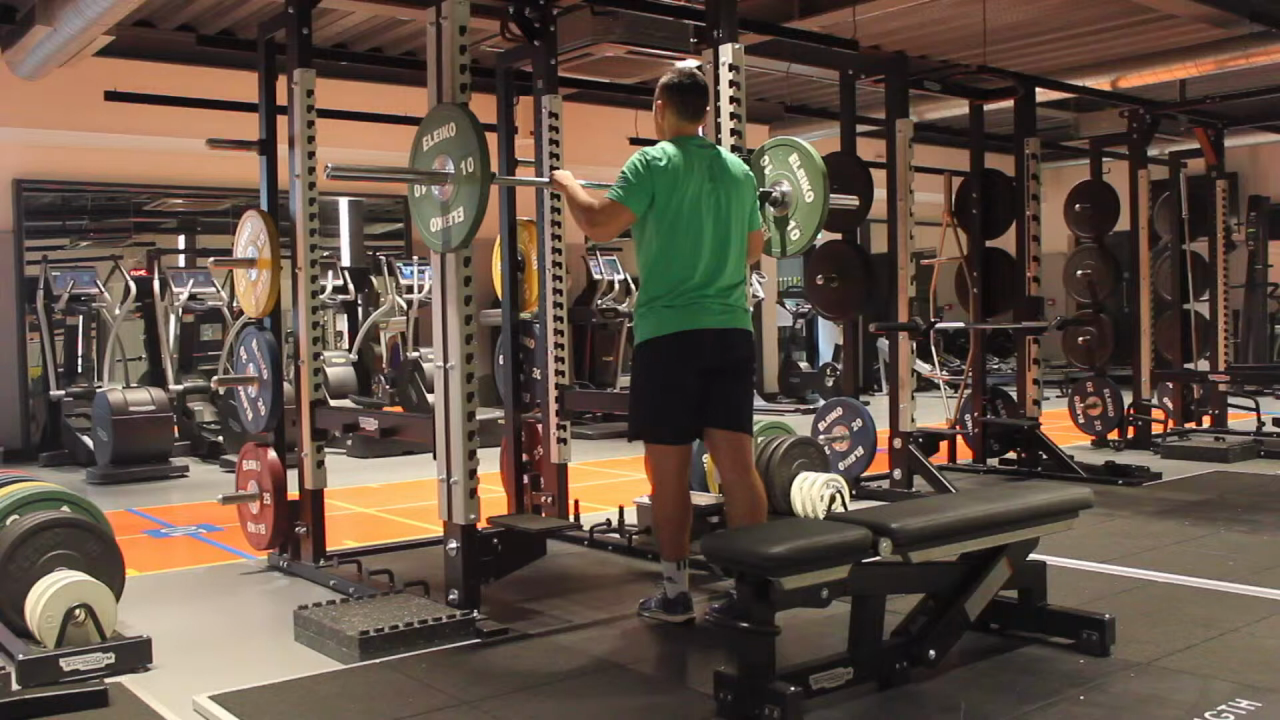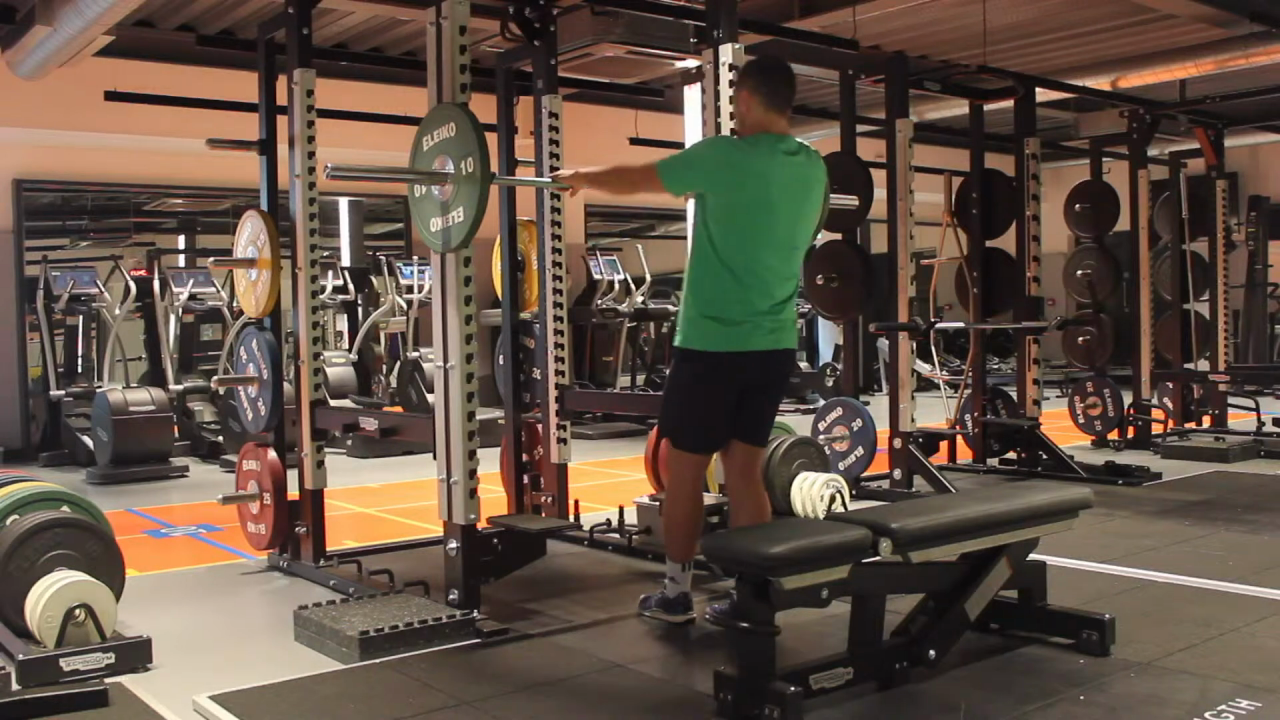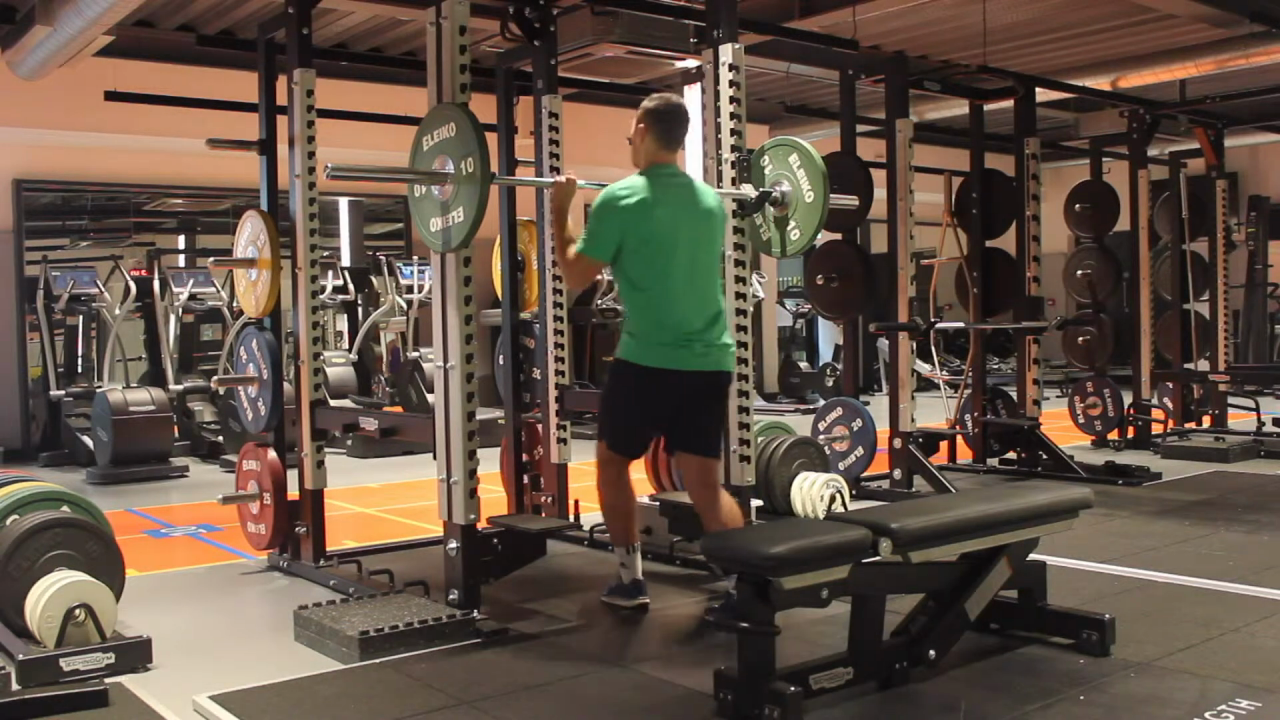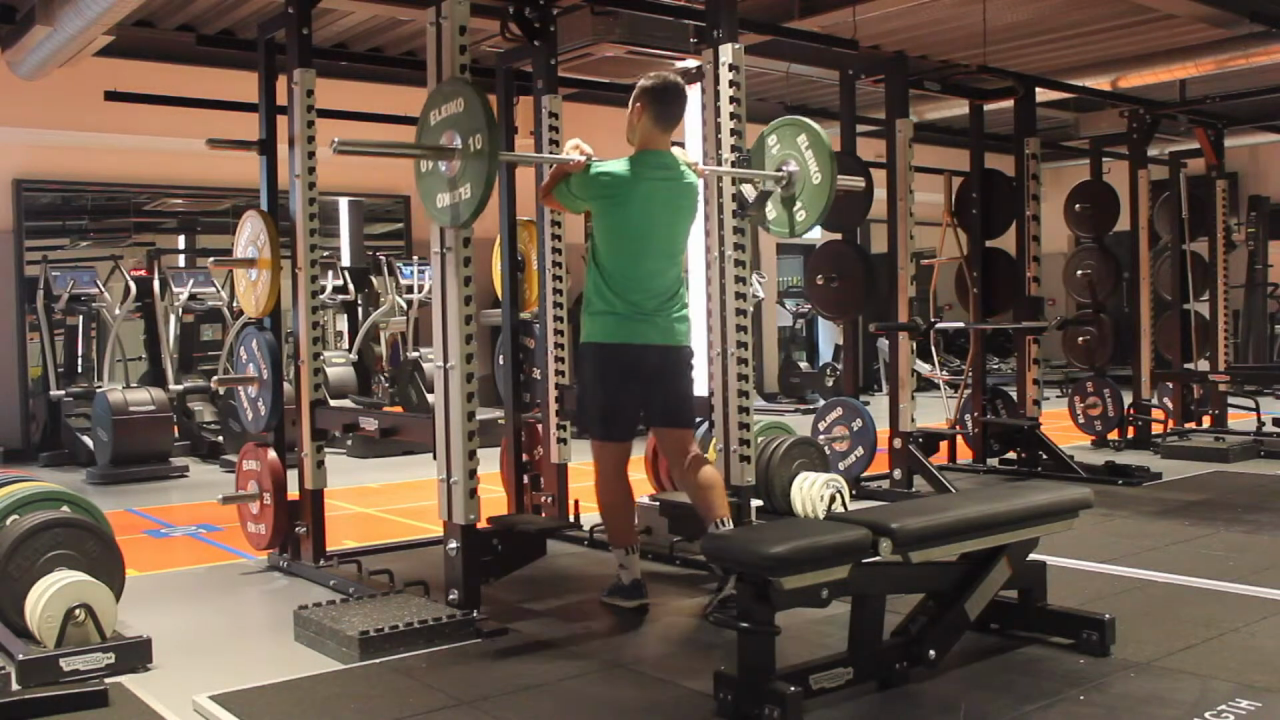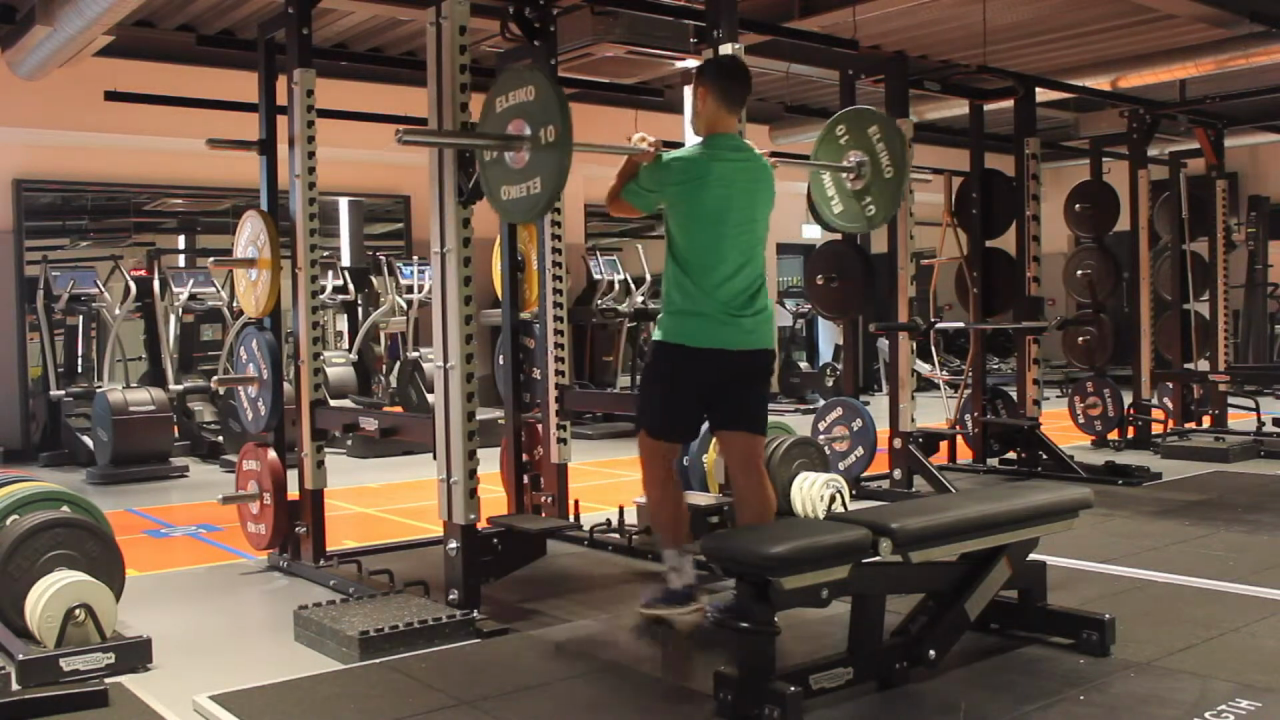
dt=0.7s
person 1, frame 1
left shoulder: (653, 162)
right shoulder: (739, 170)
left elbow: (599, 225)
left wrist: (568, 184)
left hip: (670, 333)
right hip: (732, 332)
left knee: (669, 468)
right knee: (737, 462)
left ankle: (675, 593)
person 1, frame 2
left shoulder: (723, 156)
right shoulder: (813, 167)
left elbow: (635, 179)
left wrist: (579, 177)
left hip: (714, 343)
right hip: (775, 345)
left knee: (684, 469)
right knee: (745, 471)
left ankle: (676, 593)
person 1, frame 3
left shoulder: (620, 199)
right shoulder: (710, 200)
left elbow: (576, 277)
left wrist: (560, 209)
left hip: (647, 361)
right hip: (711, 361)
left knee: (612, 464)
right knee: (704, 479)
left ankle: (630, 578)
person 1, frame 4
left shoulder: (607, 179)
right shoulder: (688, 182)
left elbow: (550, 196)
left wrist: (569, 161)
right wrist: (681, 161)
left hip: (612, 341)
right hip: (670, 339)
left knee: (611, 463)
right knee: (685, 454)
left ankle: (630, 578)
person 1, frame 5
left shoulder: (679, 166)
right shoulder: (762, 171)
left elbow: (617, 203)
left wrist: (638, 158)
left hip: (688, 339)
right hip: (752, 340)
left knee: (657, 454)
right knee: (748, 464)
left ankle: (680, 577)
